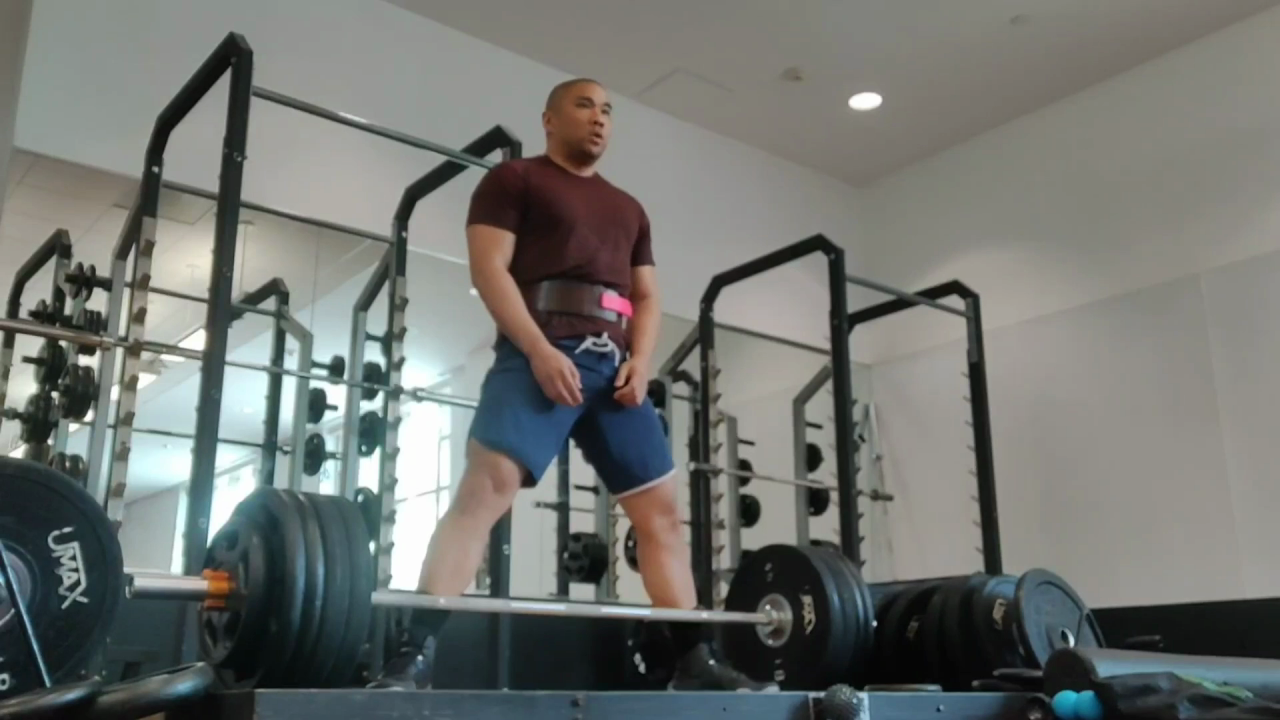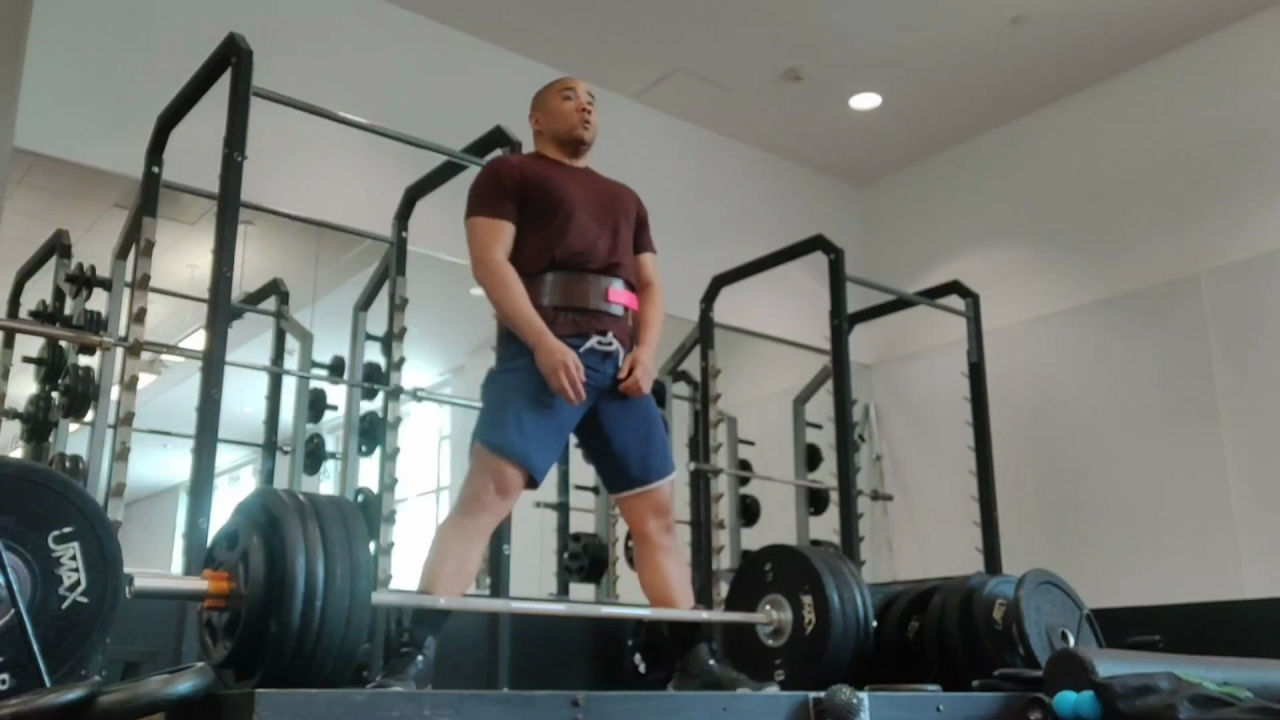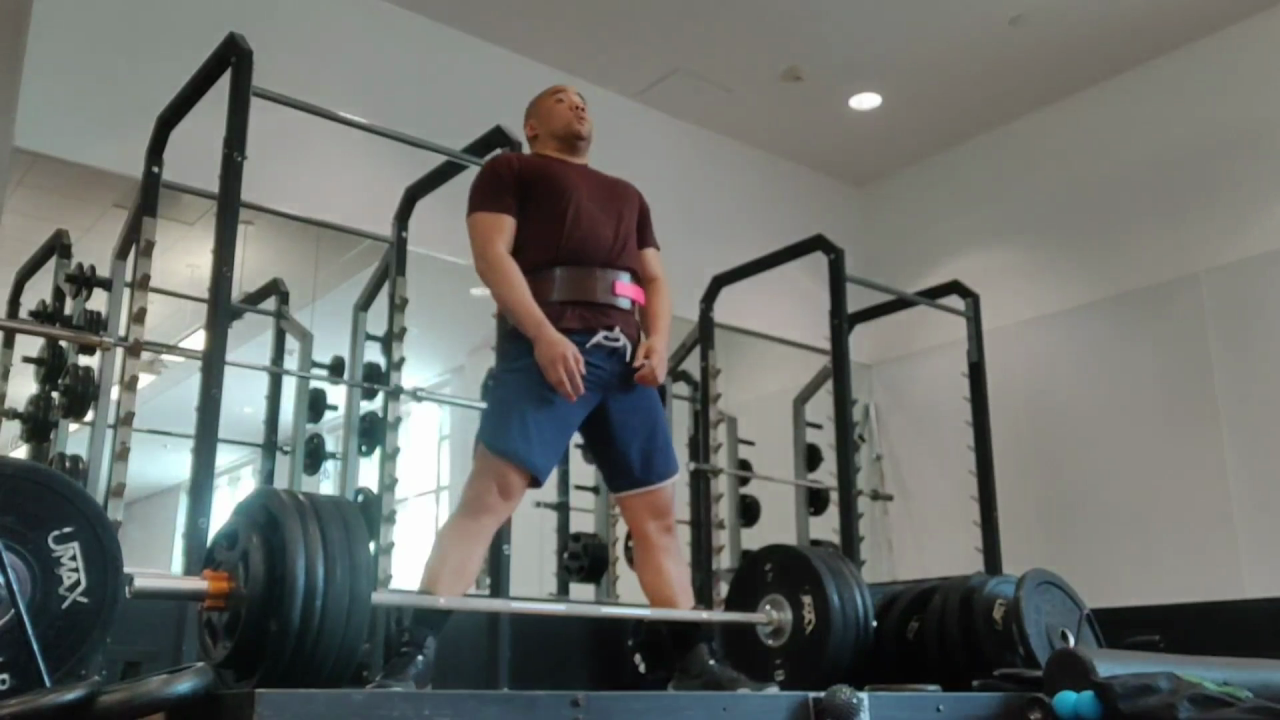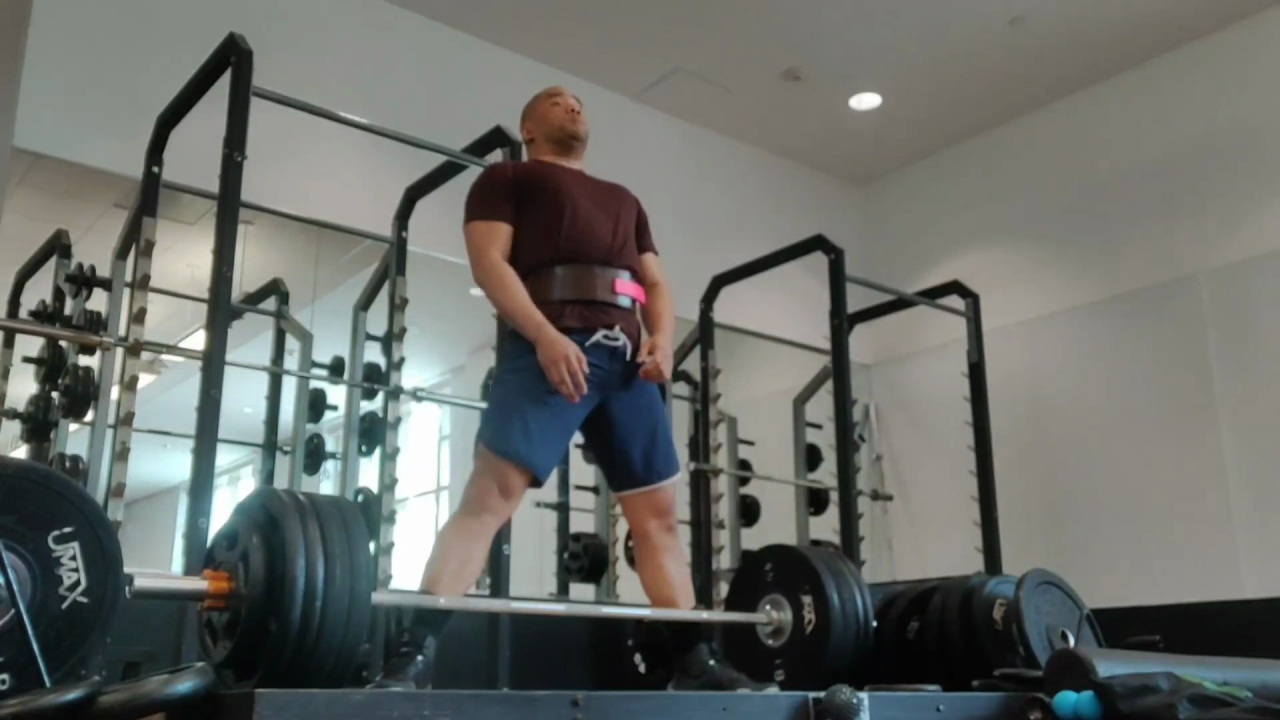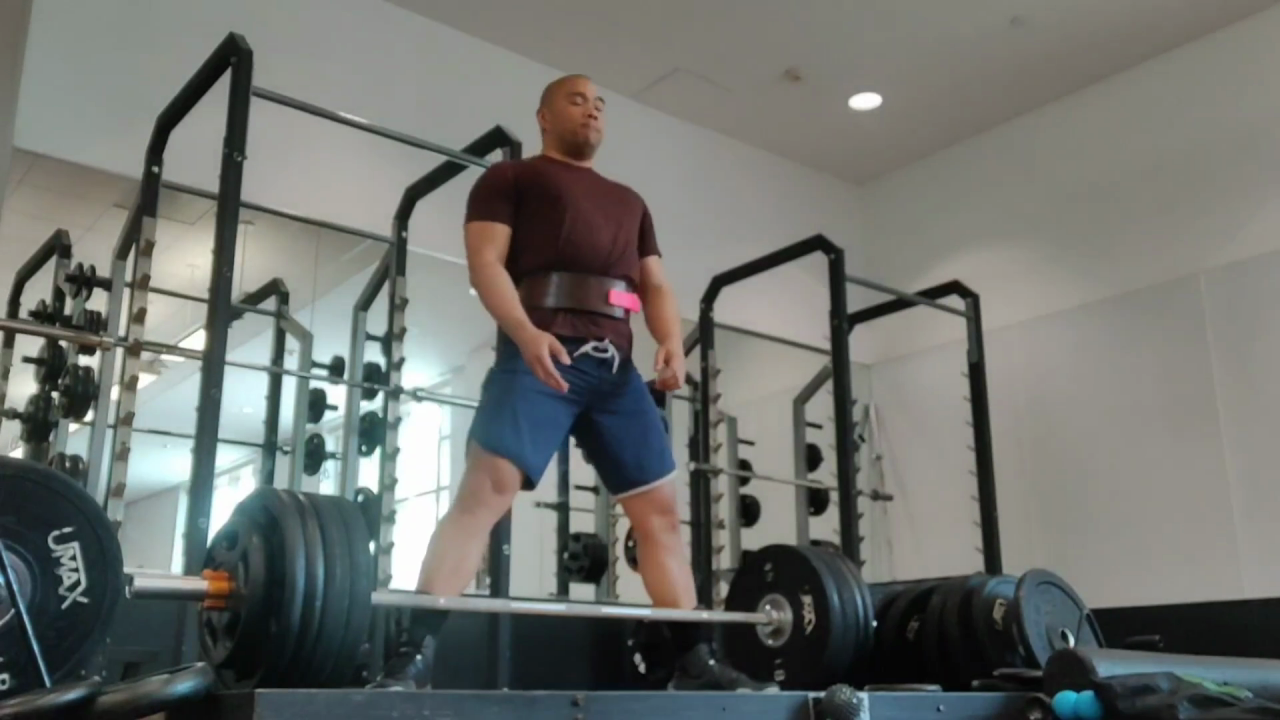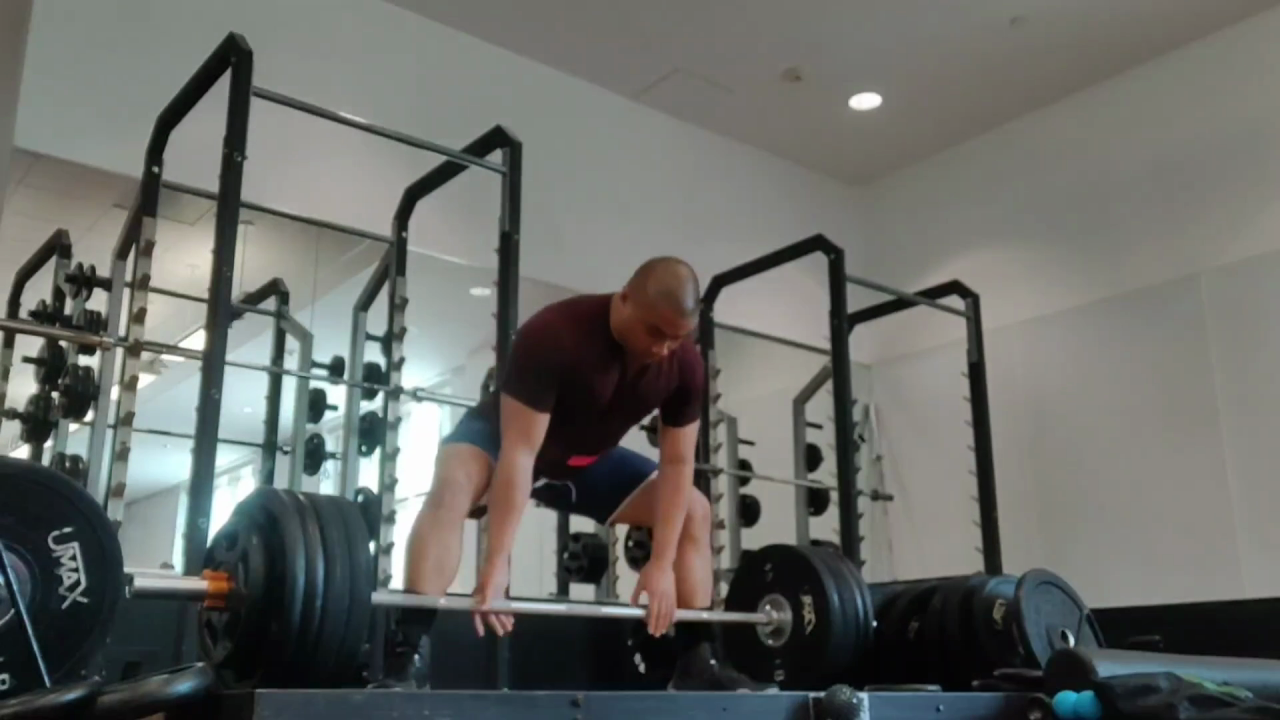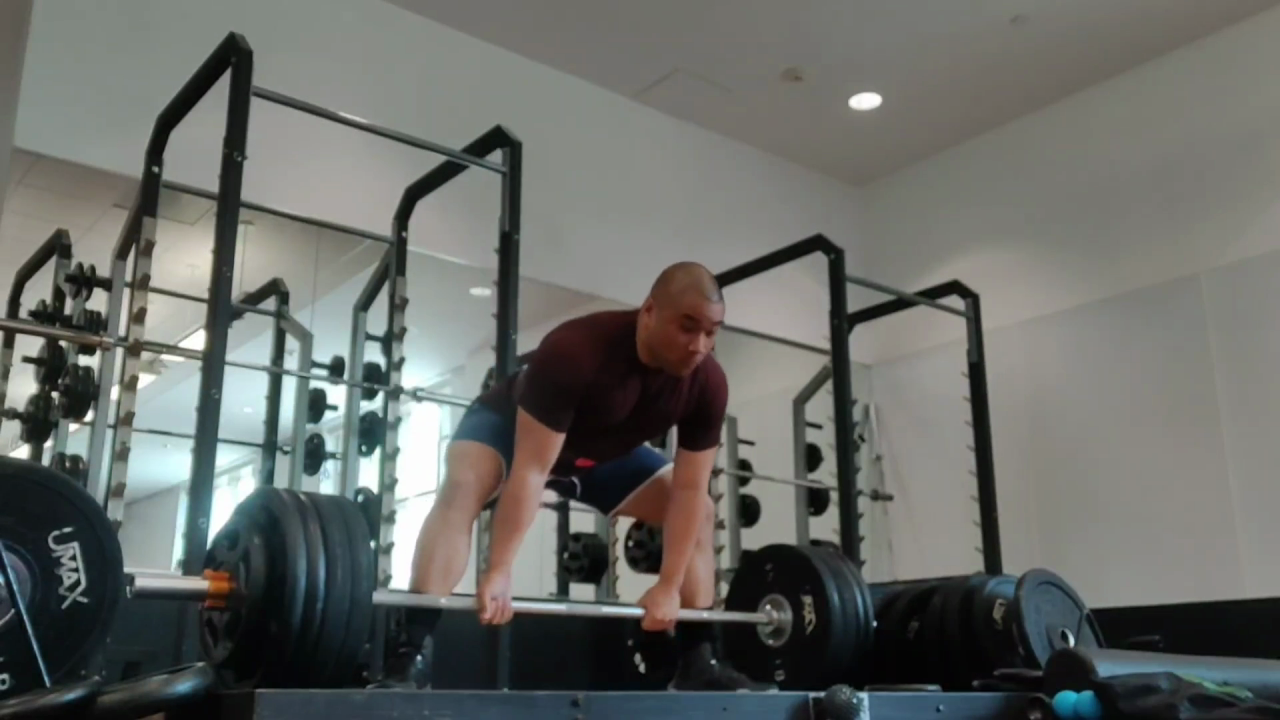
dt=0.7s
person 1, frame 1
left shoulder: (628, 208)
right shoulder: (513, 180)
left elbow: (647, 297)
right elbow: (488, 268)
left wrist: (640, 361)
right wrist: (539, 350)
left hip: (613, 365)
right hip: (540, 355)
left knee: (662, 510)
right knee: (483, 488)
left ankle: (695, 659)
right ankle: (414, 653)
person 1, frame 2
left shoulder: (624, 198)
right shoulder: (508, 173)
left elbow: (650, 284)
right elbow: (490, 260)
left wrist: (646, 349)
right wrist: (543, 343)
left hip: (617, 360)
right hip: (543, 351)
left knee: (657, 513)
right knee: (487, 491)
left ankle: (695, 660)
right ankle: (414, 655)
person 1, frame 3
left shoulder: (626, 195)
right shoulder: (510, 170)
left elbow: (655, 278)
right elbow: (492, 254)
left wrist: (657, 340)
right wrist: (543, 334)
left hip: (623, 356)
right hip: (547, 346)
left knee: (658, 512)
right knee: (489, 493)
left ankle: (694, 660)
right ankle: (414, 653)
person 1, frame 4
left shoulder: (622, 198)
right shoulder: (506, 178)
left elbow: (654, 280)
right elbow: (488, 259)
left wrist: (662, 337)
right wrist: (543, 336)
left hip: (624, 357)
right hip: (549, 347)
left knee: (659, 511)
right knee: (491, 494)
left ankle: (695, 659)
right ankle: (414, 654)
person 1, frame 5
left shoulder: (627, 200)
right shoulder: (510, 177)
left elbow: (656, 286)
right elbow: (485, 262)
left wrist: (672, 342)
right wrist: (525, 332)
left hip: (616, 363)
right hip: (542, 353)
left knee: (661, 511)
right knee: (486, 491)
left ankle: (695, 658)
right ankle: (414, 653)
person 1, frame 6
left shoulder: (684, 365)
right shoulder: (554, 334)
left elbow: (677, 463)
right elbow: (518, 453)
left wrist: (661, 562)
right wrist: (497, 559)
left hip: (587, 462)
right hip: (502, 434)
left knee: (695, 510)
right knee: (453, 486)
left ankle: (698, 661)
person 1, frame 7
left shoulder: (707, 383)
right shoulder: (575, 351)
left elbow: (689, 488)
right elbow: (531, 469)
left wrist: (669, 586)
right wrist: (498, 571)
left hip: (602, 451)
right hip: (511, 422)
left knee: (700, 510)
right knee: (463, 487)
left ankle: (699, 661)
right ankle: (413, 658)
